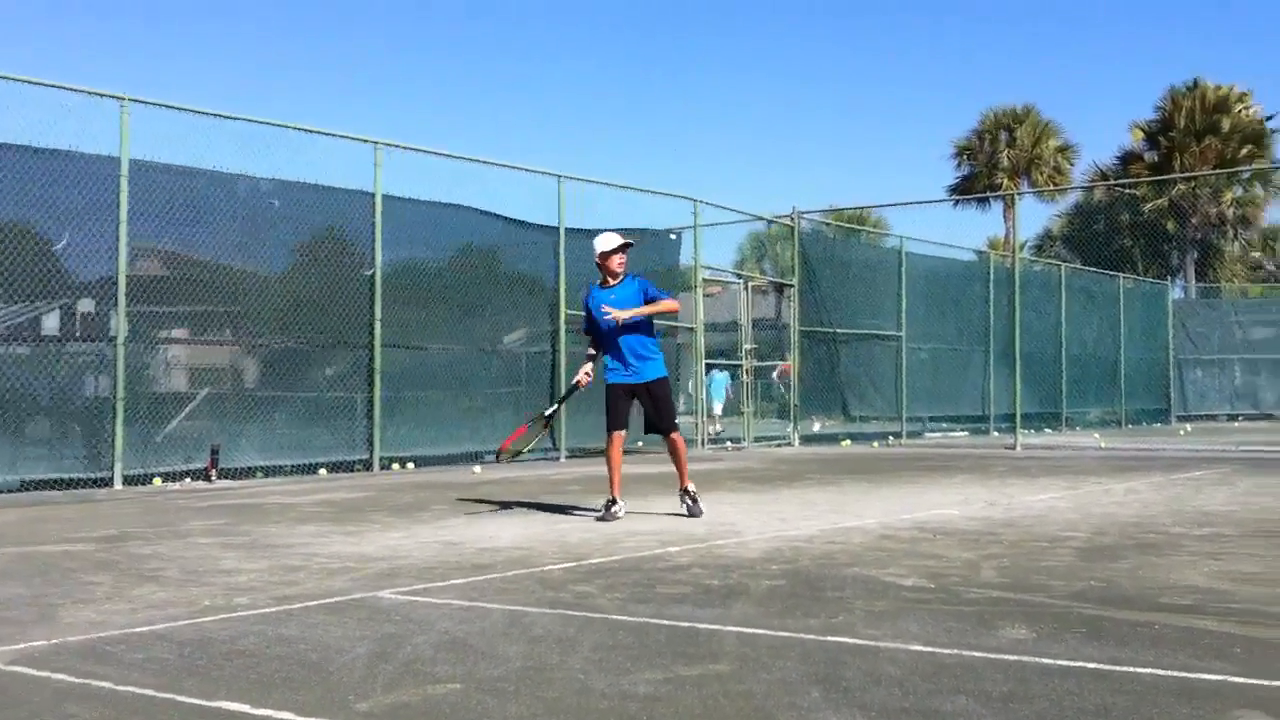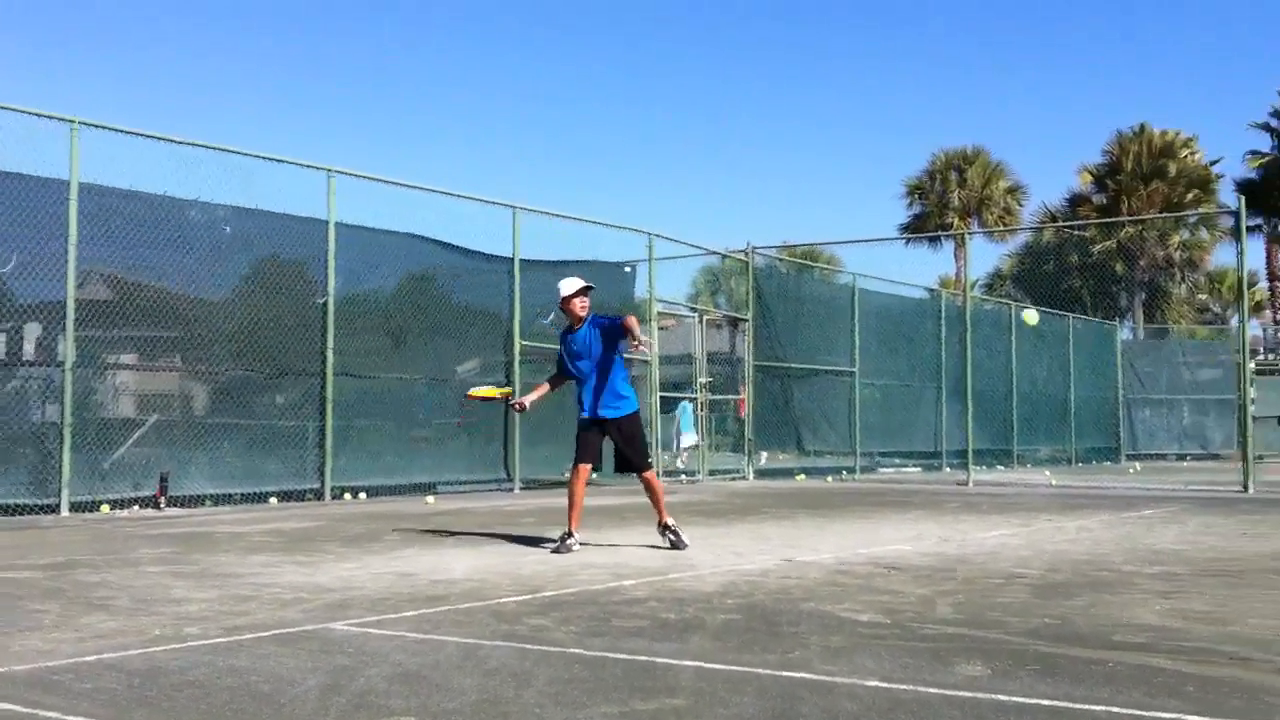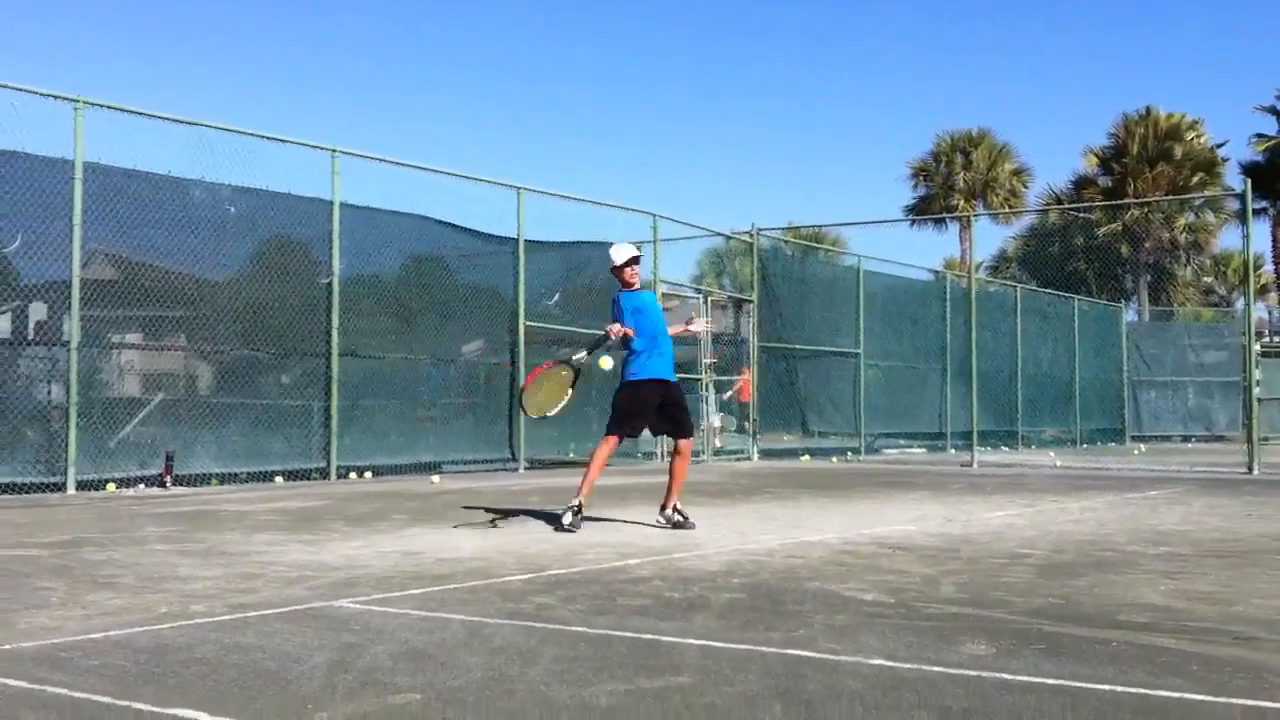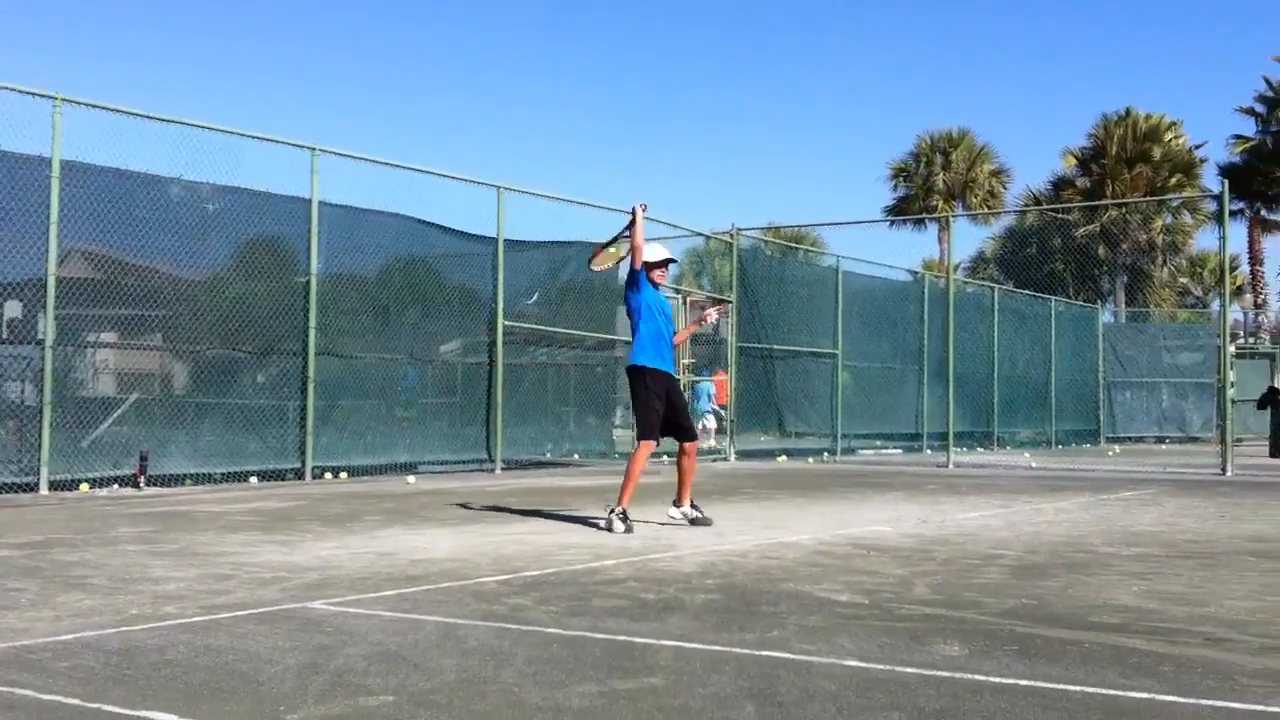
dt=0.3s
person 1, frame 1
left shoulder: (638, 284)
right shoulder: (592, 296)
left elbow: (673, 304)
right elbow: (594, 339)
left wrist: (631, 312)
right wrist: (588, 364)
left hip: (652, 372)
right hip: (617, 376)
left knee: (672, 433)
right knee: (616, 435)
left ankle: (687, 489)
right ankle: (615, 500)
person 1, frame 2
left shoulder: (601, 324)
right shoulder: (566, 338)
left elbow: (630, 320)
right elbow: (562, 377)
left wrist: (635, 336)
right wrist: (530, 396)
left hip: (624, 410)
right hip: (591, 414)
left knee: (647, 473)
right knee: (581, 468)
left ankle: (666, 523)
right ankle: (571, 533)
person 1, frame 3
left shoulder: (649, 296)
right shoulder: (621, 298)
right elbow: (630, 334)
left wrist: (685, 327)
right wrist: (617, 331)
left hip: (666, 380)
right hip: (637, 379)
left knee: (685, 443)
right knee: (611, 439)
left ankle: (670, 507)
right ankle: (578, 503)
person 1, frame 4
left shoulder: (662, 302)
right shoulder: (637, 288)
right elbow: (636, 249)
left wrist: (700, 322)
right wrist: (637, 219)
left hip: (667, 376)
right hip: (645, 373)
left knee: (689, 443)
right knee: (647, 442)
left ankle: (683, 505)
right ankle: (620, 509)
